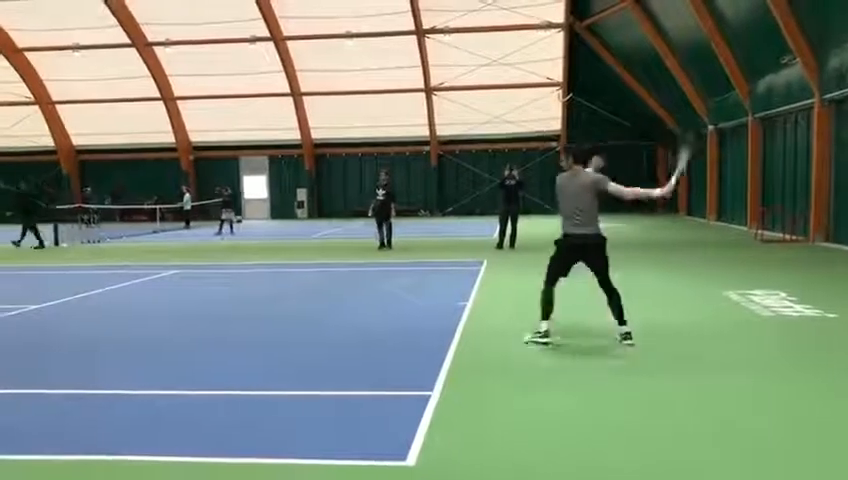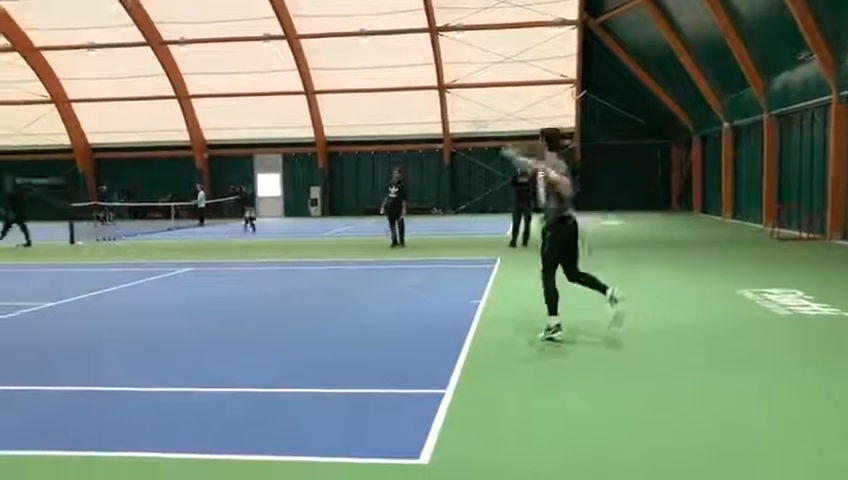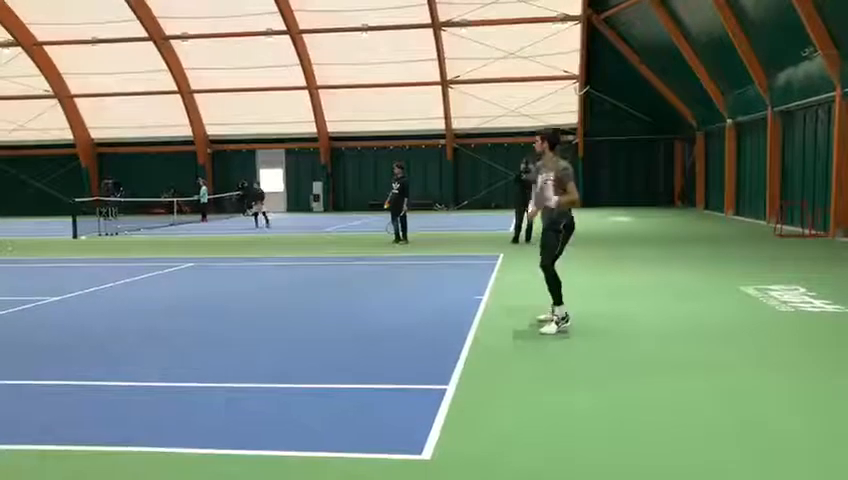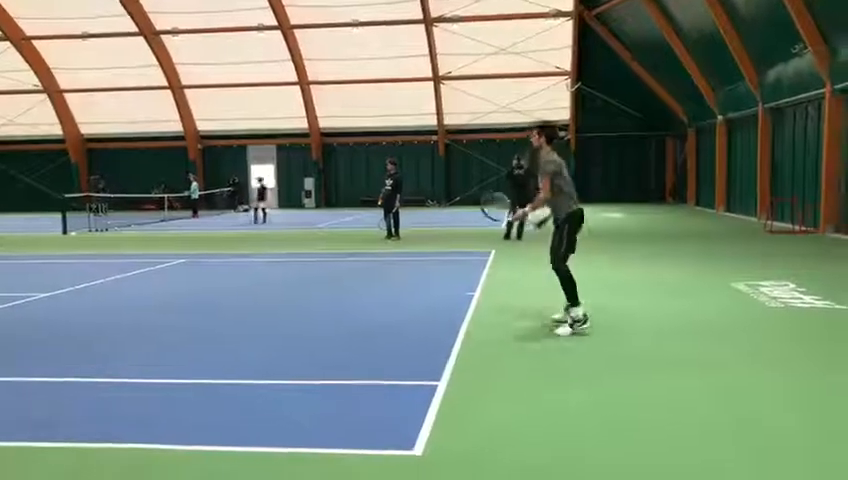
dt=0.5s
person 1, frame 1
left shoulder: (560, 180)
right shoulder: (596, 180)
right elbow: (627, 193)
left wrist: (591, 170)
right wrist: (658, 192)
left hip: (569, 241)
right hip: (593, 240)
left knee: (549, 283)
right knee: (607, 286)
left ankle: (543, 330)
right ankle: (624, 331)
person 1, frame 2
left shoulder: (558, 165)
right shoulder: (545, 163)
left elbow: (567, 192)
right elbow: (525, 163)
left wrist: (550, 173)
left hip: (559, 225)
right hip: (566, 224)
left knee: (548, 274)
right knee: (573, 273)
left ankle: (553, 325)
right ankle: (610, 294)
person 1, frame 3
left shoulder: (563, 167)
right shoulder: (539, 167)
left elbow: (574, 198)
right elbow: (535, 195)
left wrist: (553, 200)
right wrist: (533, 208)
left hip: (562, 224)
right hip: (548, 224)
left knee: (546, 264)
right knee: (547, 265)
left ankle: (561, 317)
right ankle: (557, 309)
person 1, frame 4
left shoulder: (547, 161)
right shoulder: (550, 159)
left elbow: (544, 195)
left wrist: (526, 210)
left hip: (569, 216)
right hip: (565, 216)
left knee: (558, 263)
right knee: (558, 262)
left ankle: (579, 317)
right ankle: (572, 308)
